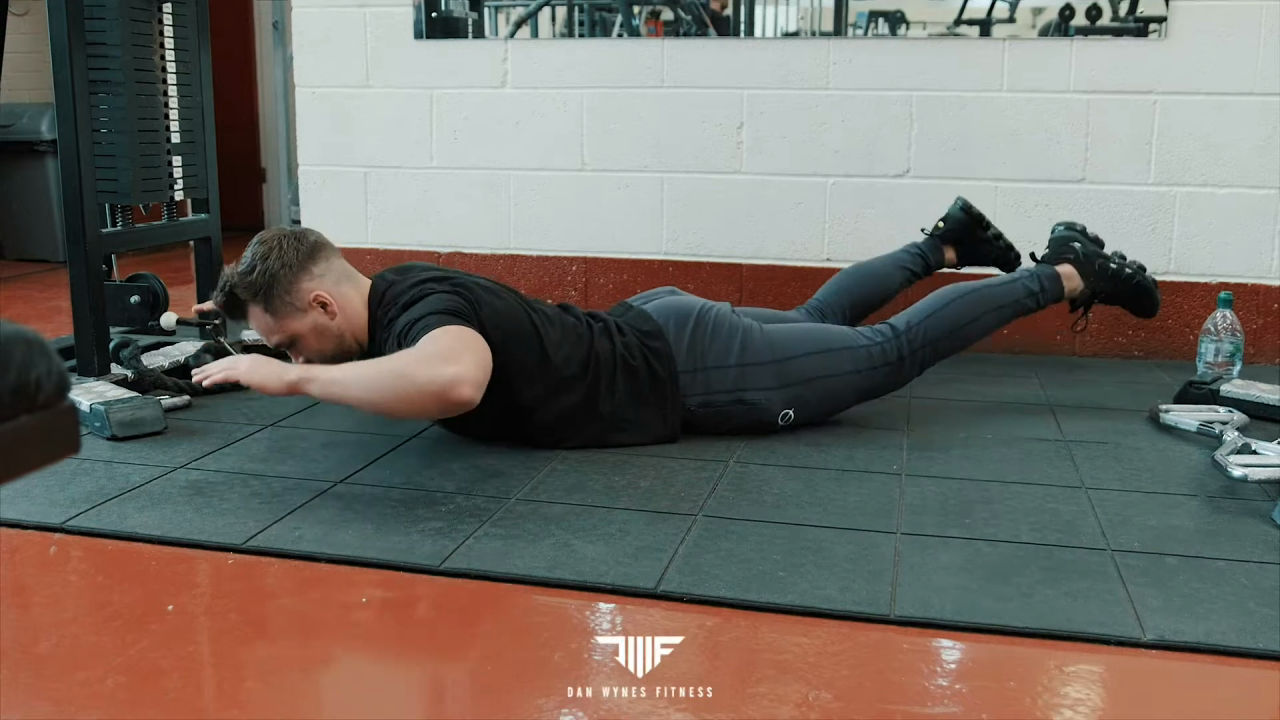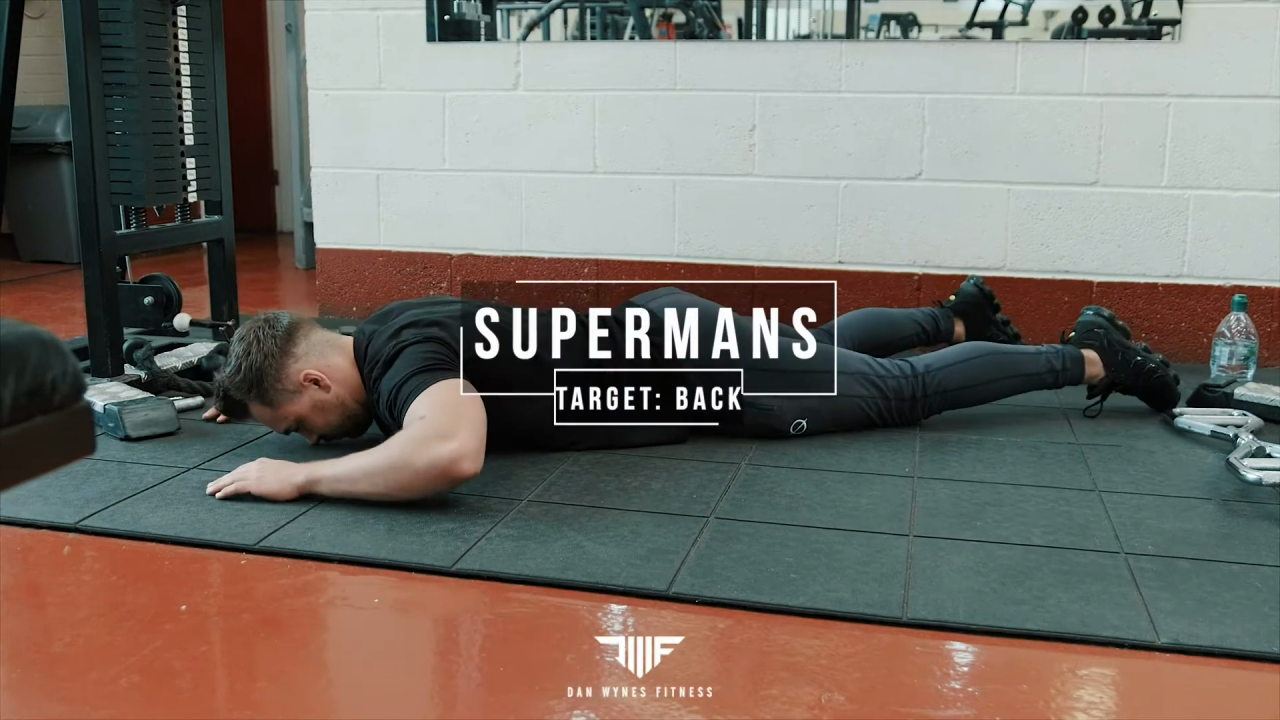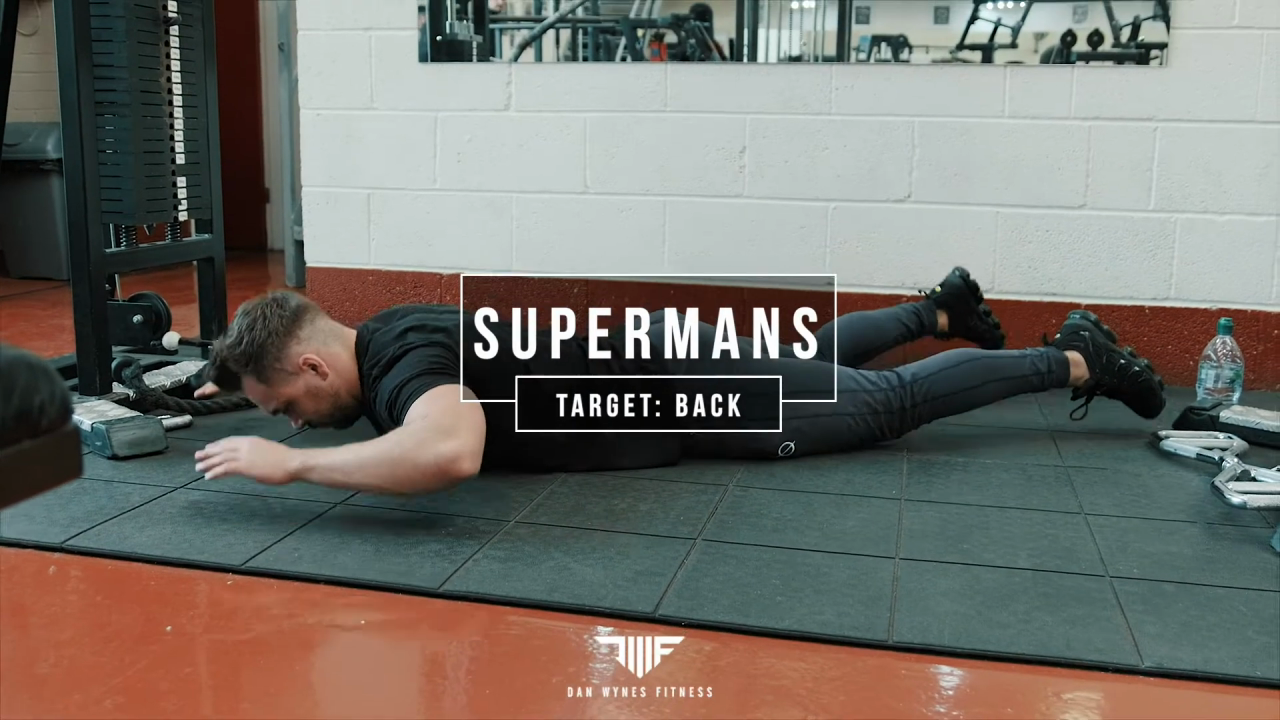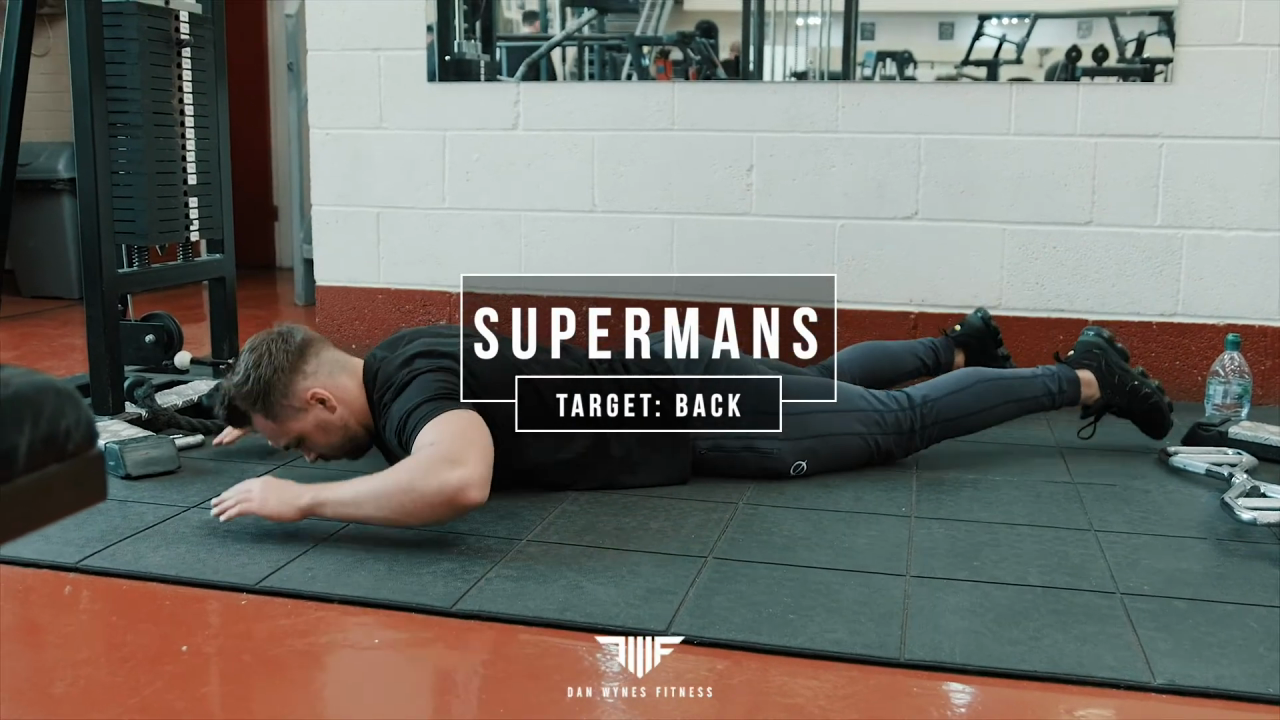
dt=1s
person 1, frame 1
left shoulder: (417, 305)
right shoulder: (388, 292)
left elbow: (457, 382)
left wrist: (289, 378)
right wrist: (258, 300)
left hip: (686, 374)
right hip: (651, 331)
left knee: (891, 355)
right knee: (816, 322)
left ankle: (1067, 273)
right ankle: (948, 243)
person 1, frame 2
left shoulder: (404, 360)
right shoulder: (380, 335)
left elbow: (449, 455)
left wrist: (299, 479)
right wrist: (253, 392)
right hip: (656, 331)
left knee: (900, 392)
right knee: (819, 348)
left ankle: (1091, 358)
right ankle: (958, 319)
person 1, frame 3
left shoulder: (405, 365)
right shoulder: (380, 337)
left elbow: (451, 453)
left wrist: (289, 461)
right wrist: (252, 378)
right hip: (652, 359)
left knee: (886, 403)
right knee: (808, 361)
left ankle: (1076, 361)
right ankle: (941, 309)
person 1, frame 4
left shoulder: (413, 388)
right shoulder: (393, 363)
left elbow: (458, 480)
left wrist: (302, 497)
right wrist: (266, 421)
left hip: (697, 414)
right hip: (662, 374)
left knee: (899, 424)
right knee: (821, 380)
left ankle: (1086, 379)
right ankle: (958, 349)
